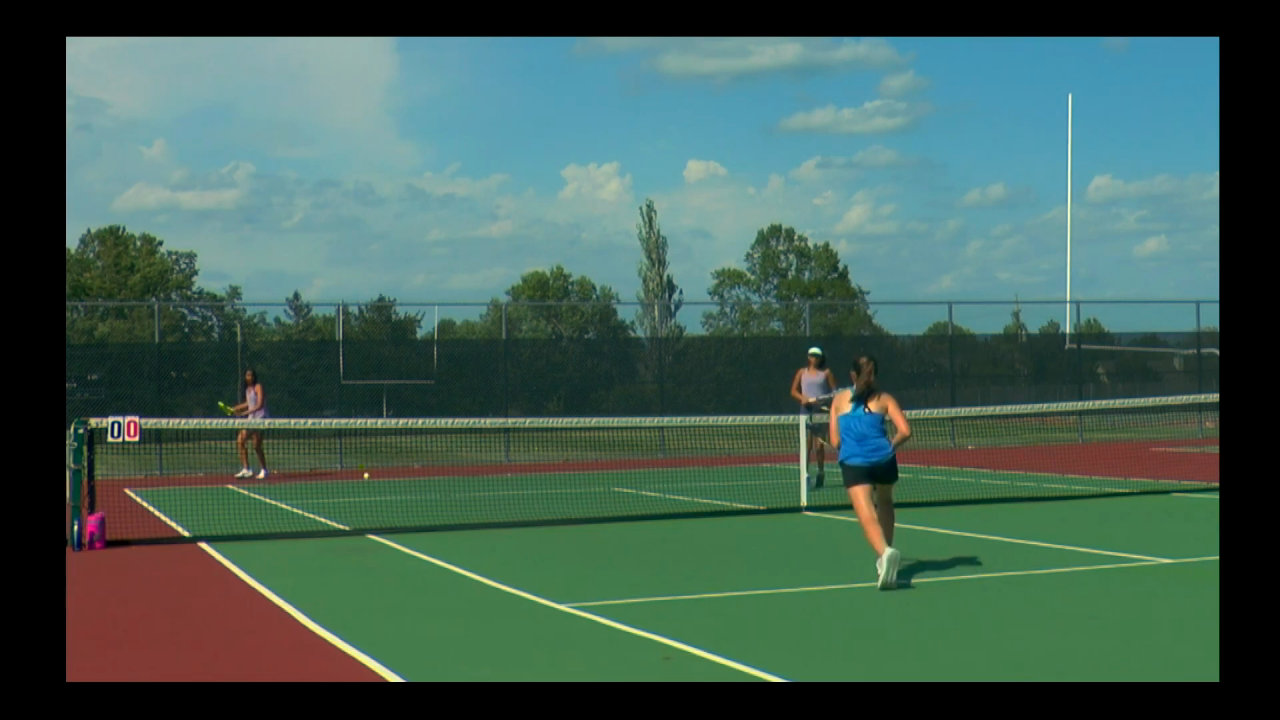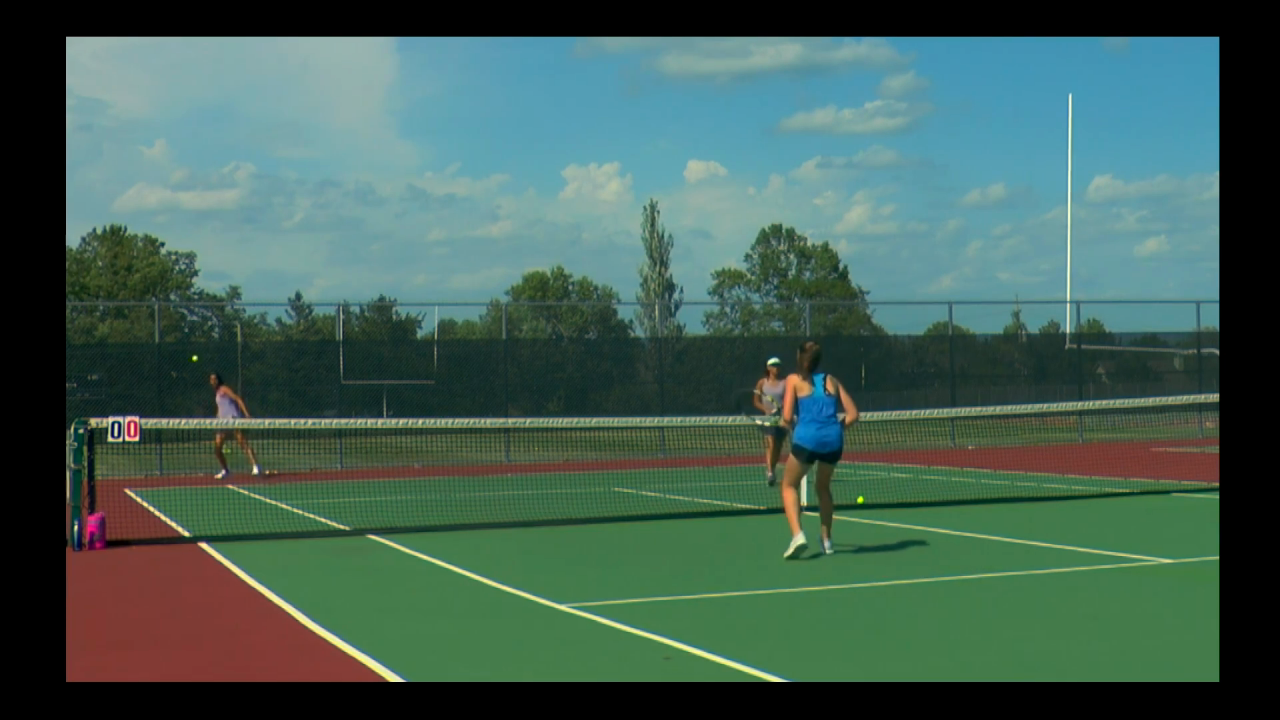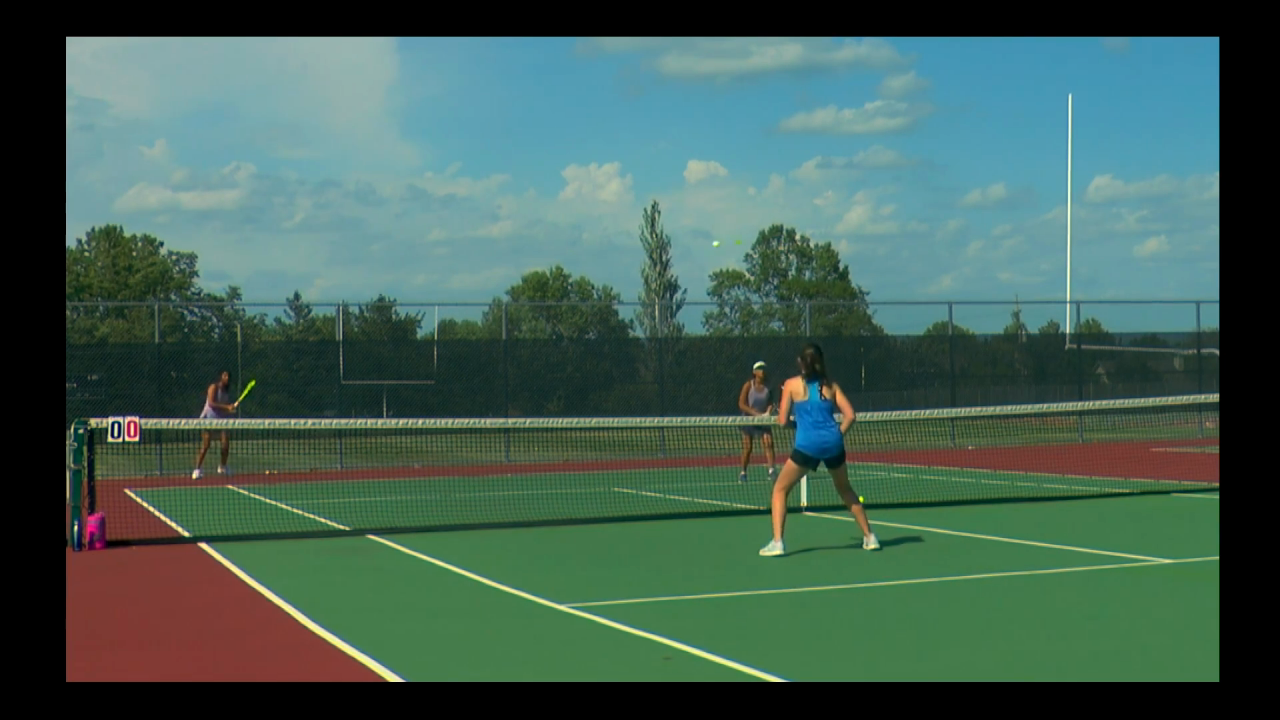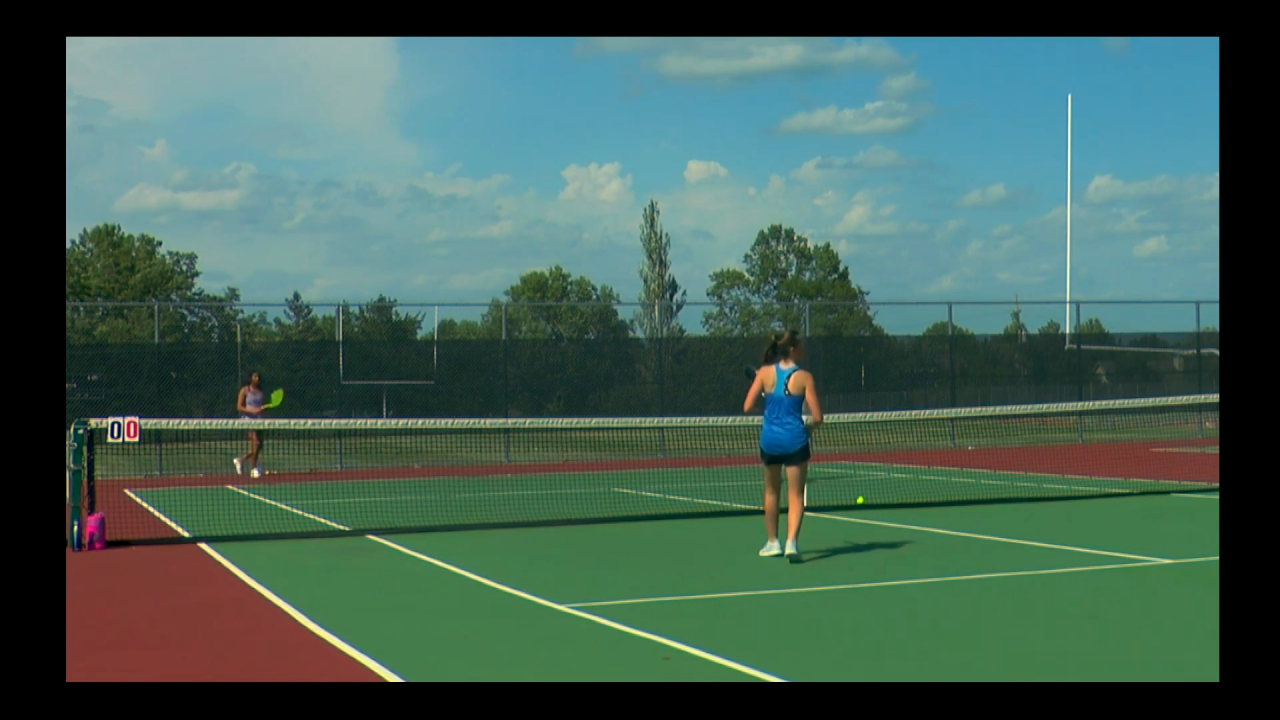
dt=0.7s
person 1, frame 1
left shoulder: (840, 398)
right shoulder: (885, 398)
left elbow: (835, 441)
right elbow: (905, 431)
left hip: (853, 462)
right hip: (883, 459)
left knee: (869, 521)
right knee: (885, 504)
left ankle: (887, 553)
right ankle: (886, 553)
person 1, frame 2
left shoulder: (794, 379)
right shoulder: (832, 381)
left elbow: (788, 416)
right elbow: (853, 415)
left wrist: (792, 425)
left hip: (806, 439)
right hip: (833, 441)
left knee: (789, 487)
right knee: (822, 487)
left ankle: (798, 535)
right ankle: (826, 540)
person 1, frame 3
left shoulder: (791, 384)
right shoulder: (830, 384)
left elbow: (783, 421)
right elbow: (850, 415)
left hip: (807, 445)
right hip: (833, 443)
left knee: (780, 490)
right knee: (846, 491)
left ankle: (777, 543)
right ankle: (869, 537)
person 1, frame 4
left shoulder: (765, 372)
right shoulder: (804, 377)
left elbow: (748, 407)
right elbow: (817, 417)
right wrist: (809, 428)
left hip: (769, 439)
right hip: (795, 439)
left knee: (771, 491)
right knee: (796, 496)
left ankle: (773, 542)
right ankle: (791, 541)
